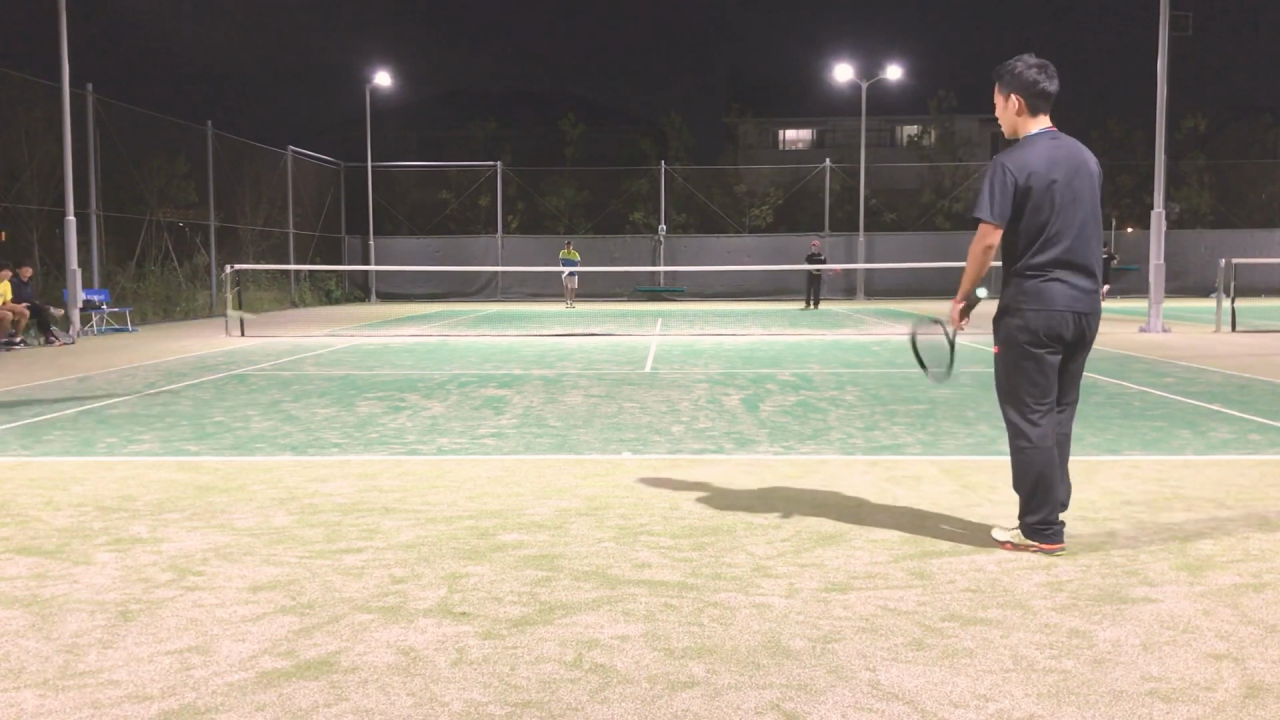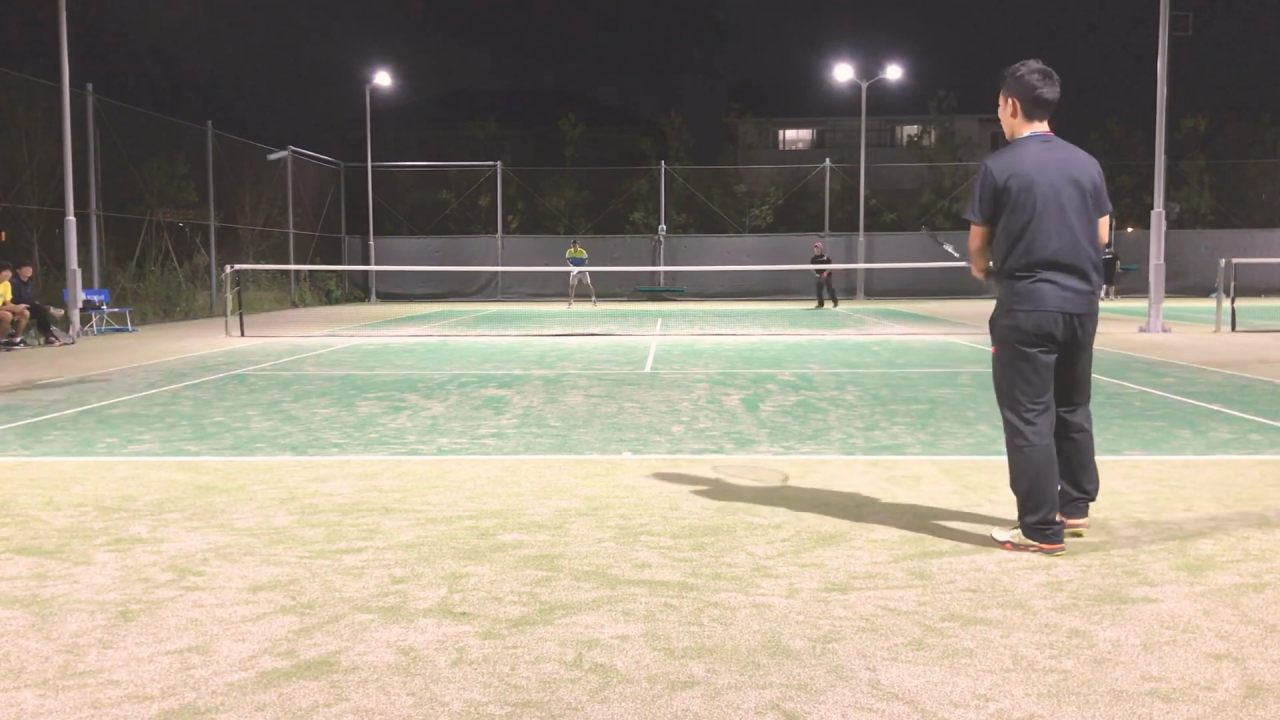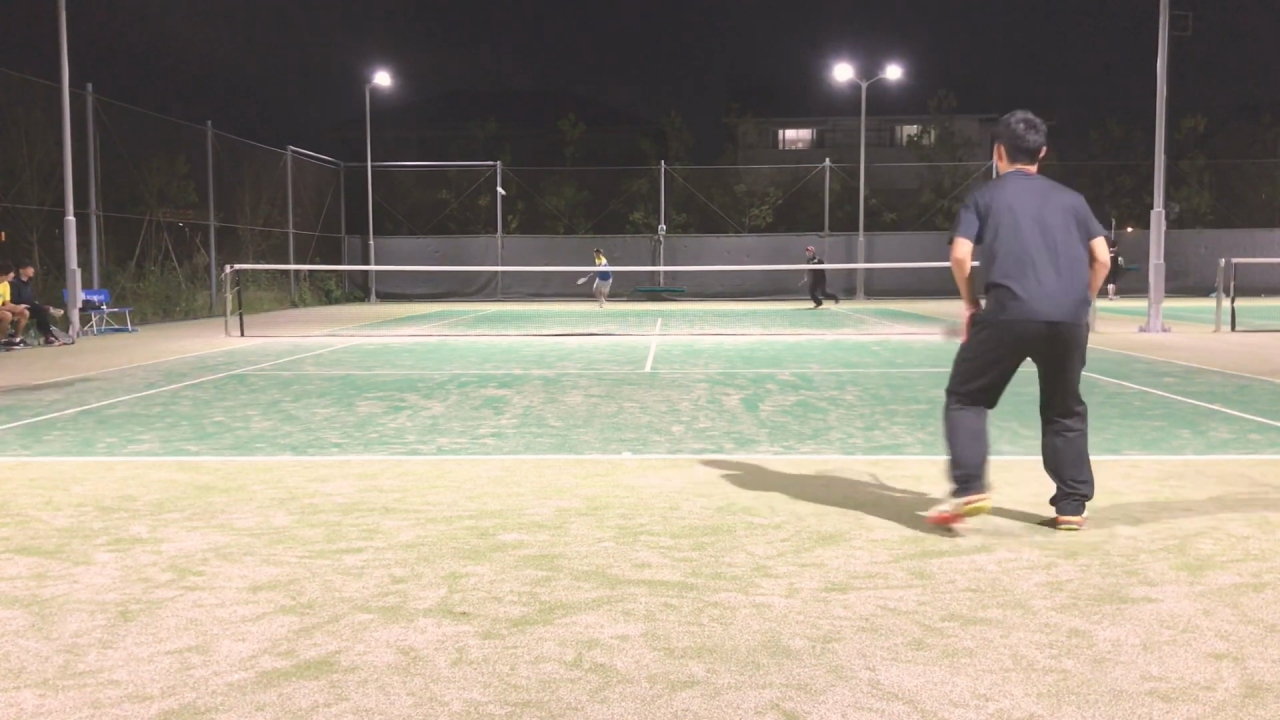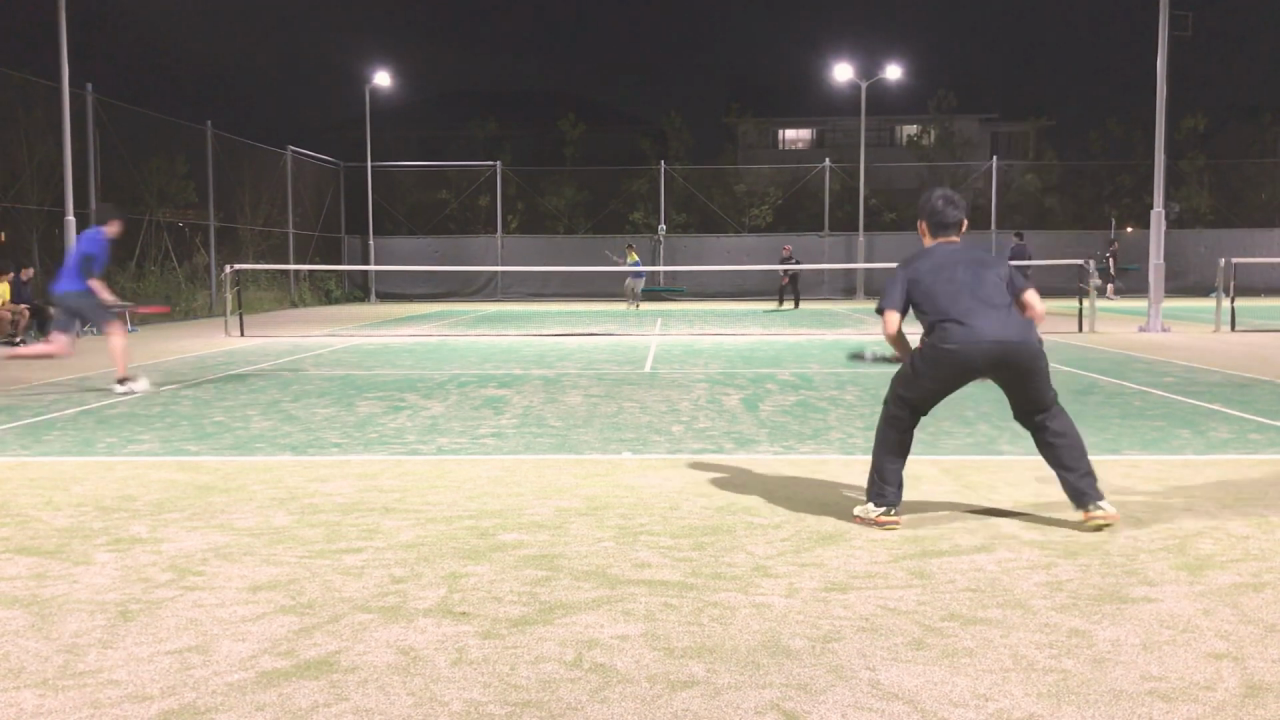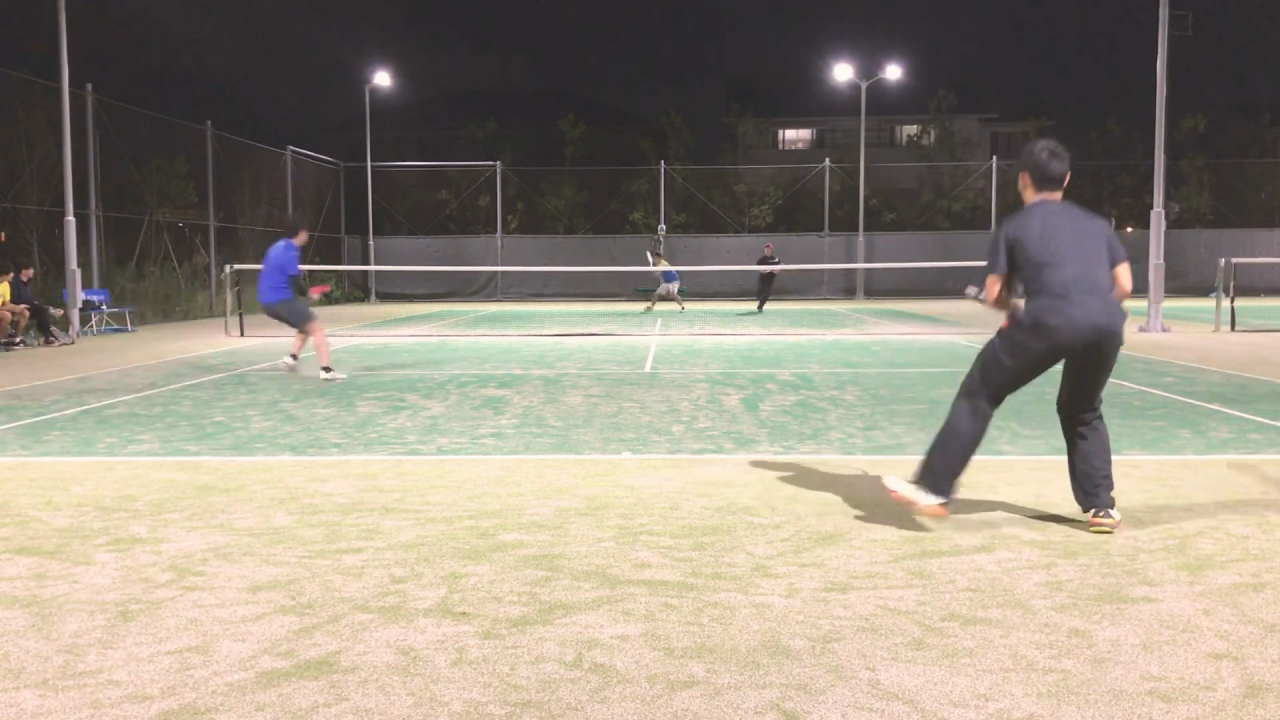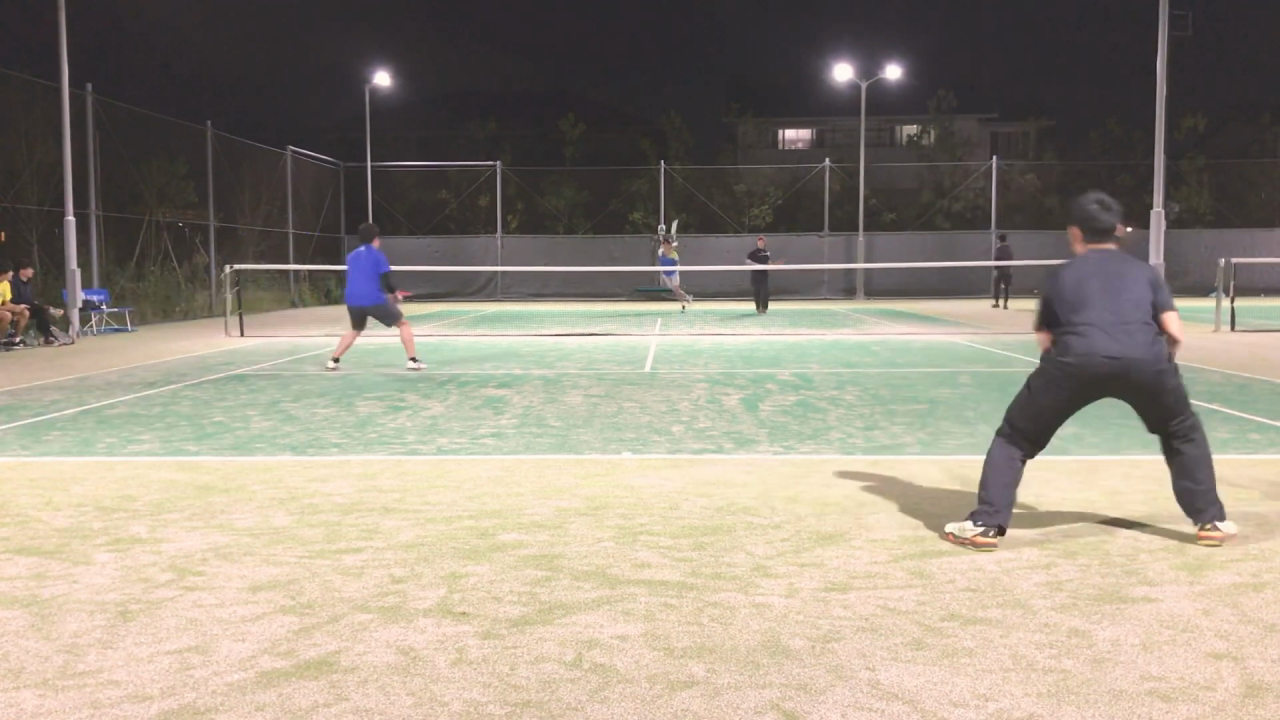
dt=0.5s
person 1, frame 1
left shoulder: (1012, 163)
right shoulder: (1086, 158)
left elbow: (989, 240)
right elbow: (1079, 229)
left wrist: (962, 297)
left hip: (1033, 307)
right hip: (1083, 304)
left knee: (1030, 419)
right knee: (1058, 416)
left ankle: (1041, 530)
right ankle: (1049, 511)
person 1, frame 2
left shoulder: (998, 166)
right shoulder: (1086, 163)
left elbow: (979, 240)
right elbow: (1101, 235)
left wrist: (981, 267)
left hip: (1026, 307)
right hip: (1081, 303)
left knee: (1028, 419)
right knee: (1072, 409)
left ankle: (1041, 530)
right ankle: (1075, 506)
person 1, frame 3
left shoulder: (984, 197)
right shoulder: (1071, 198)
left elbow: (960, 256)
right elbow: (1101, 259)
left wrist: (971, 304)
left hip: (1009, 312)
right hip: (1070, 316)
left knee: (964, 399)
right knee: (1065, 412)
left ankle: (969, 489)
right ankle: (1071, 505)
person 1, frame 4
left shoulder: (911, 268)
right shoulder: (992, 261)
left elbow: (891, 329)
right elbow: (1036, 308)
left wrist: (913, 357)
left hip: (955, 345)
right hip: (1017, 342)
left knee: (900, 408)
right knee: (1047, 418)
left ankle: (882, 504)
right ankle: (1093, 502)
person 1, frame 5
left shoulder: (1015, 226)
right shoulder: (1098, 224)
left elbow: (993, 295)
right elbow: (1124, 285)
left wrist: (1016, 312)
left hip: (1050, 321)
right hip: (1107, 325)
left knee: (978, 395)
right knee: (1083, 413)
left ankle: (931, 489)
right ankle: (1101, 507)
person 1, frame 6
left shoulder: (1062, 275)
right shoulder: (1145, 272)
left elbow: (1044, 343)
right elbow: (1173, 333)
left hip: (1077, 358)
right hip: (1144, 358)
left knee: (1014, 437)
right knee: (1183, 430)
left ankle: (985, 524)
right ankle: (1211, 520)
